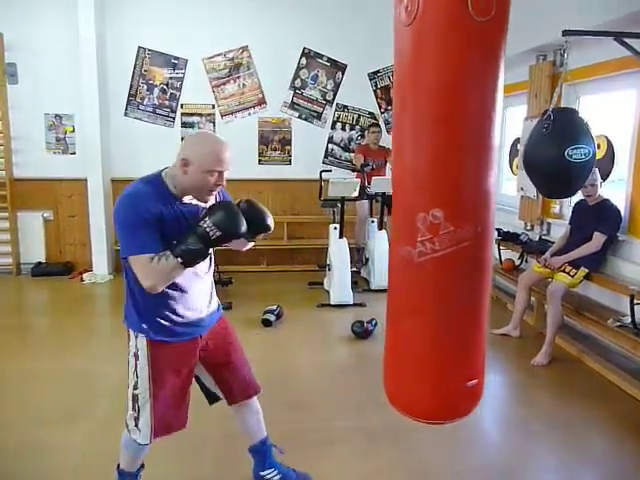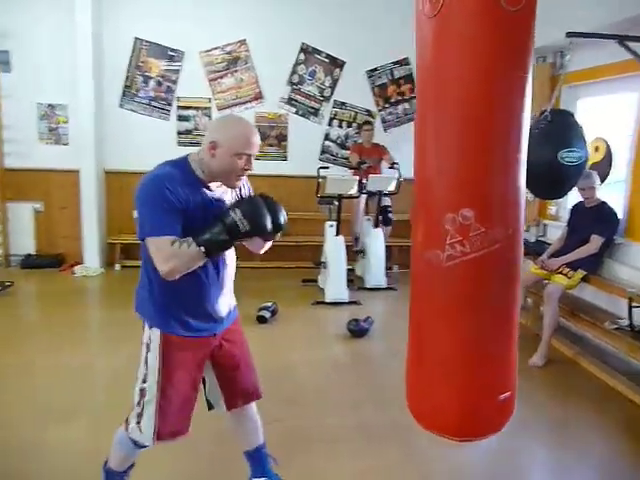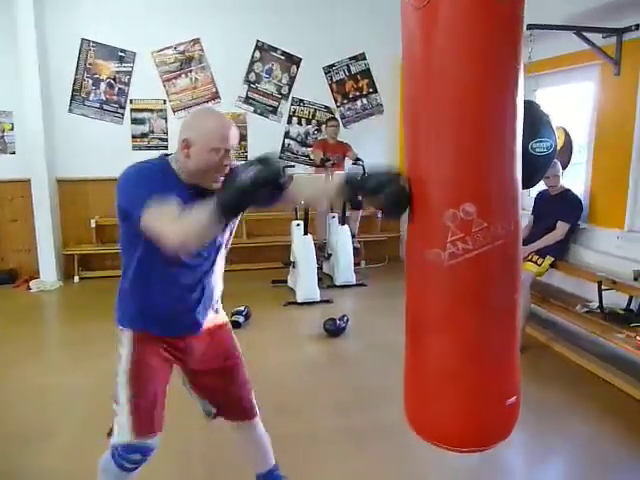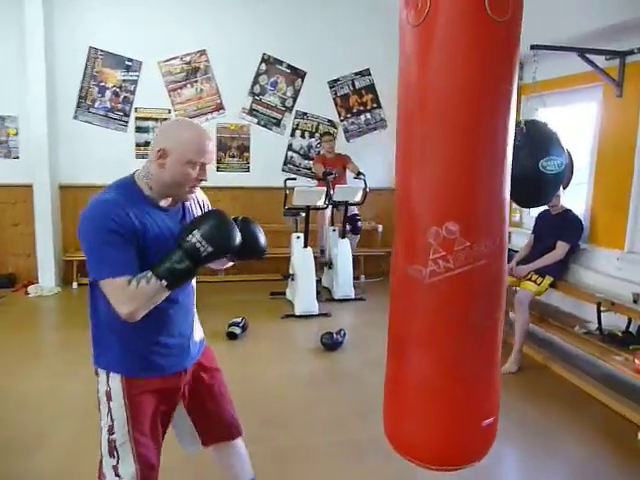
dt=0.4s
person 1, frame 1
left shoulder: (210, 194)
right shoulder: (136, 202)
left elbow: (239, 243)
right elbow: (150, 279)
left wrist: (251, 225)
right wrist: (200, 239)
left hip: (208, 320)
right hip: (158, 334)
left knee: (243, 391)
right knee: (145, 425)
person 1, frame 2
left shoulder: (235, 184)
right shoulder: (161, 186)
left elbow: (258, 244)
right elbow: (169, 264)
left wrist: (266, 225)
right wrist: (224, 231)
left hip: (222, 318)
right hip: (173, 327)
left knee: (243, 397)
right knee: (149, 424)
person 1, frame 3
left shoulder: (231, 176)
right shoulder: (140, 180)
left elbow: (299, 188)
right elbow: (178, 236)
left wrist: (358, 185)
right wrist: (236, 194)
left hip: (204, 322)
right hip: (148, 328)
left knee: (243, 412)
right knee: (135, 444)
person 1, frame 4
left shoulder: (191, 200)
right shoulder: (107, 213)
left elbow: (216, 259)
right elbow: (128, 305)
left wrist: (238, 244)
right wrist: (187, 255)
left hip: (191, 353)
right hip: (133, 369)
left knee: (227, 434)
person 2, frame 1
left shoulder: (610, 211)
right shoulder: (579, 206)
left elbow: (596, 245)
left wrist: (563, 259)
right wrist: (549, 253)
left hip: (584, 260)
right hip: (563, 255)
left knee: (554, 290)
right knee: (524, 279)
left ankle: (547, 349)
right ankle: (514, 327)
person 2, frame 2
left shoulder: (607, 214)
right shoulder: (577, 208)
left elbow: (593, 247)
left wrist: (560, 260)
right wrist: (546, 255)
left hip: (581, 262)
right hip: (559, 257)
left knee: (551, 292)
right knee: (522, 280)
left ankle: (543, 350)
person 2, frame 3
left shoulder: (572, 201)
right shoulder: (541, 196)
left elbow: (559, 234)
left wrist: (529, 248)
left hip: (548, 249)
right hip: (527, 245)
left knee: (522, 280)
left ankle: (518, 336)
person 2, frame 4
left shoulder: (572, 221)
right shoulder: (542, 216)
left elbow: (559, 253)
left wrist: (527, 267)
right wrist: (514, 262)
left hip: (548, 269)
right hip: (526, 264)
left knee: (521, 299)
left ankle: (516, 355)
person 3, frame 1
left shoulder: (386, 151)
right shoulder: (361, 148)
left elbow: (393, 162)
right elbow: (358, 160)
right wrist: (363, 165)
right hip: (364, 186)
left knee: (393, 204)
right knee: (362, 217)
right ankle: (359, 250)
person 3, frame 2
left shoulder: (380, 148)
right shoulder: (356, 147)
left elbow: (389, 159)
right elbow: (354, 160)
left wrist: (393, 164)
right wrist: (359, 163)
left knee: (387, 216)
right knee: (360, 201)
right ankle: (356, 238)
person 3, frame 3
left shoulder: (344, 146)
right shoulder: (319, 144)
left elbow: (352, 155)
right elbow: (318, 156)
left wrist: (357, 160)
right wrist: (324, 160)
left knee: (357, 202)
right knee: (322, 211)
left ankle: (352, 237)
right ankle: (322, 247)
person 3, frame 4
left shoulder: (343, 158)
right shoulder: (319, 159)
left elbow: (353, 167)
right elbow: (319, 170)
left wrist: (359, 173)
right wrist: (324, 174)
left knee: (356, 224)
right knee: (324, 214)
right ankle: (322, 250)
